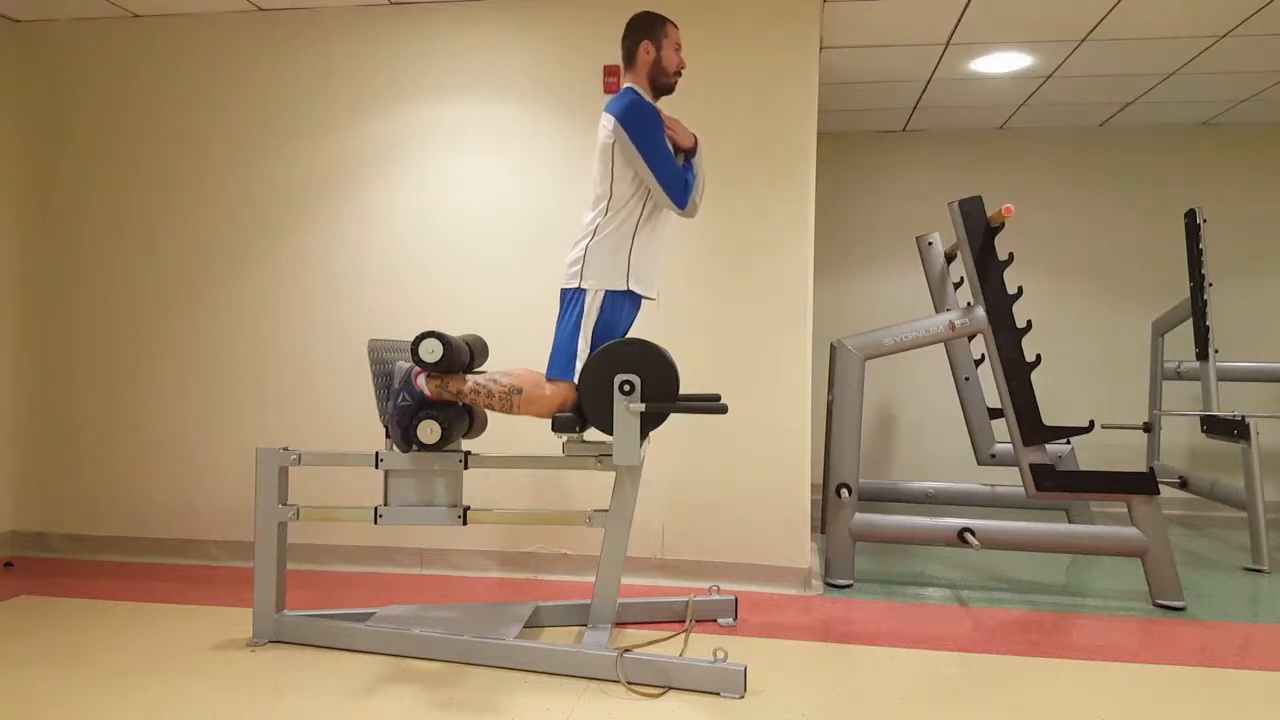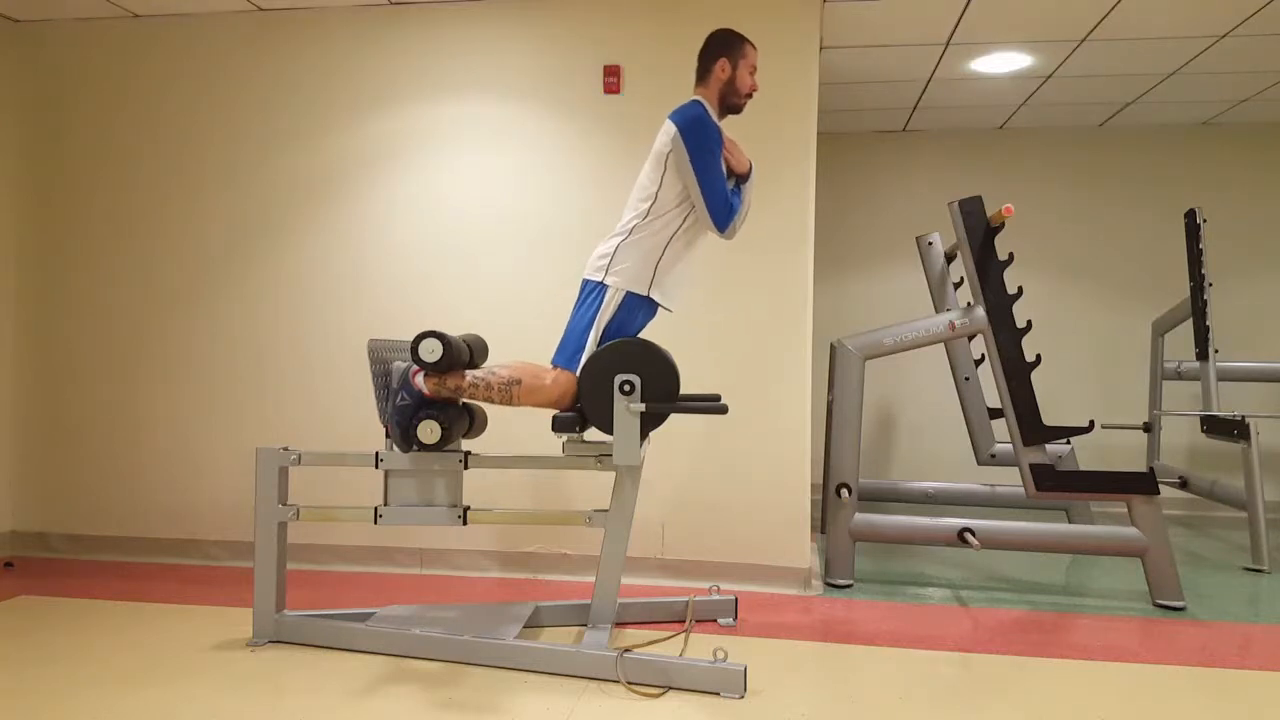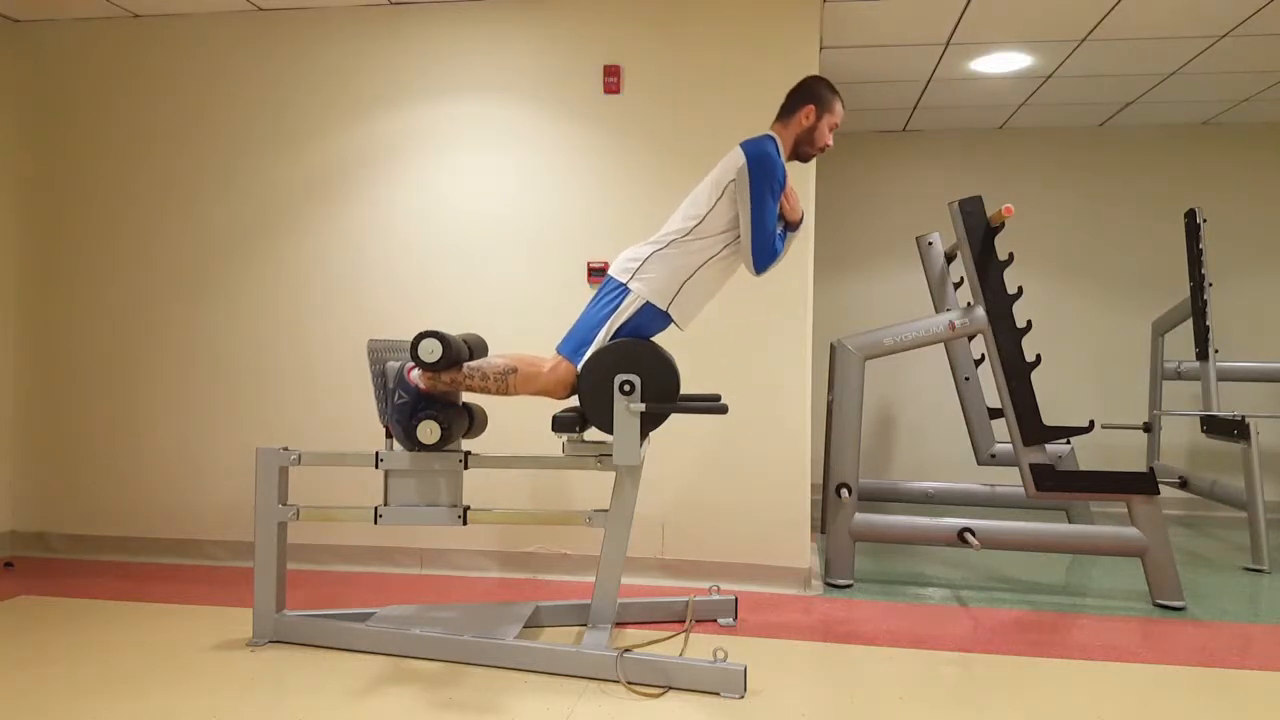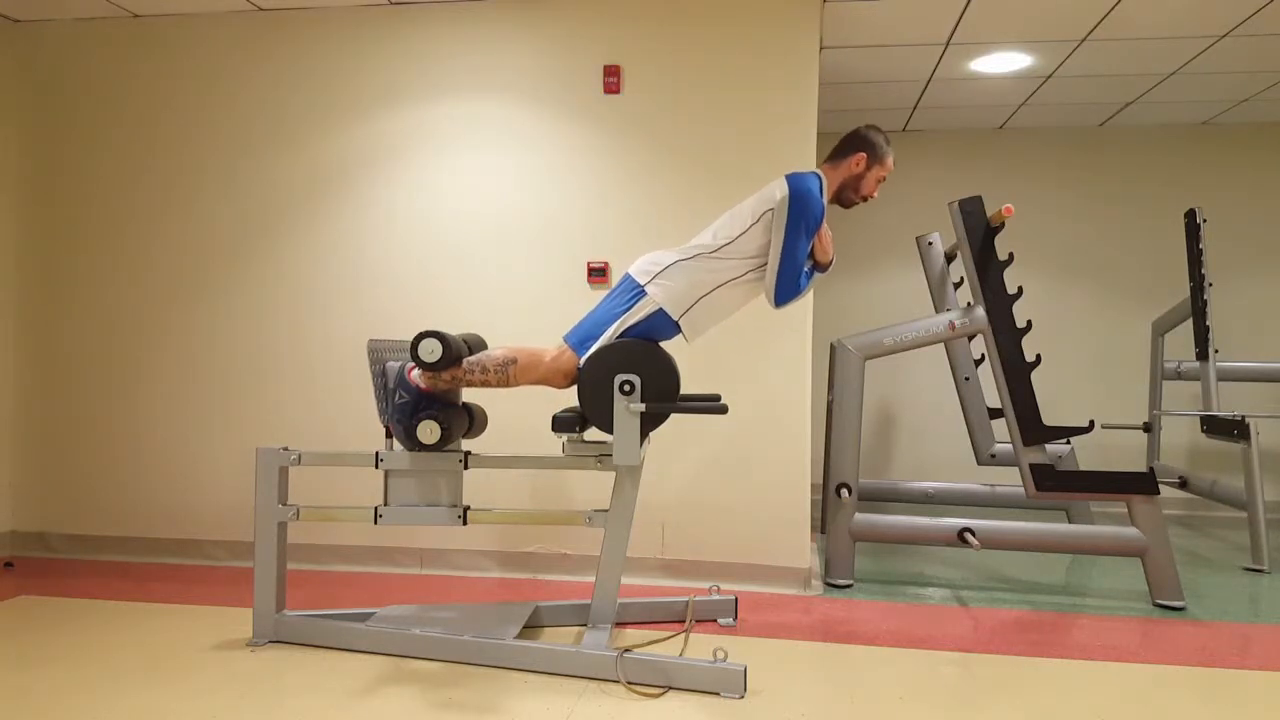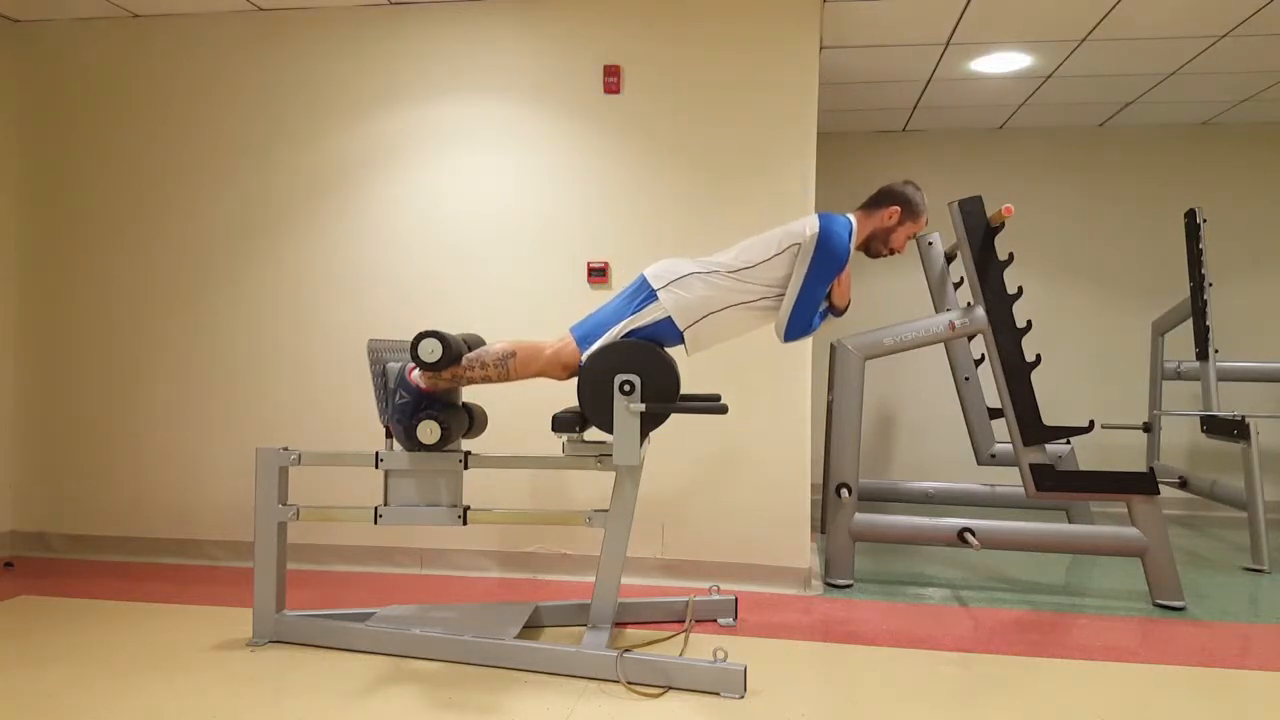
dt=1s
person 1, frame 1
left shoulder: (639, 114)
right shoulder: (634, 110)
left elbow: (690, 203)
right elbow: (680, 198)
left wrist: (689, 148)
right wrist: (685, 155)
left hip: (616, 279)
right hip: (602, 279)
left knee: (560, 387)
right knee: (559, 395)
left ankle: (440, 380)
right ankle: (424, 384)
person 1, frame 2
left shoulder: (701, 128)
right shoulder: (697, 123)
left elbow: (728, 224)
right elbow: (722, 221)
left wrist: (742, 174)
right wrist: (736, 180)
left hip: (635, 284)
right hip: (623, 279)
left knee: (564, 383)
right knee: (560, 387)
left ankle: (433, 378)
right ankle: (422, 382)
person 1, frame 3
left shoulder: (760, 159)
right shoulder: (764, 158)
left elbow: (759, 251)
right elbow: (760, 258)
left wrist: (791, 223)
right wrist: (788, 222)
left hip: (648, 288)
right hip: (647, 287)
left knee: (560, 376)
right knee: (558, 376)
left ankle: (434, 374)
right ankle: (421, 379)
person 1, frame 4
left shoulder: (801, 193)
right shoulder: (806, 194)
left elbow: (779, 281)
right elbow: (781, 291)
left wrist: (818, 260)
right wrist: (819, 263)
left hip: (662, 292)
right hip: (661, 294)
left knee: (559, 367)
right knee: (557, 365)
left ankle: (436, 371)
right ankle: (420, 378)
person 1, frame 5
left shoulder: (827, 232)
right shoulder: (835, 238)
left elbow: (787, 314)
right elbow: (791, 327)
left wrist: (832, 302)
right wrist: (835, 305)
left hip: (672, 293)
right hip: (671, 302)
left knee: (559, 362)
right knee: (556, 358)
left ankle: (437, 370)
right ankle: (422, 378)
